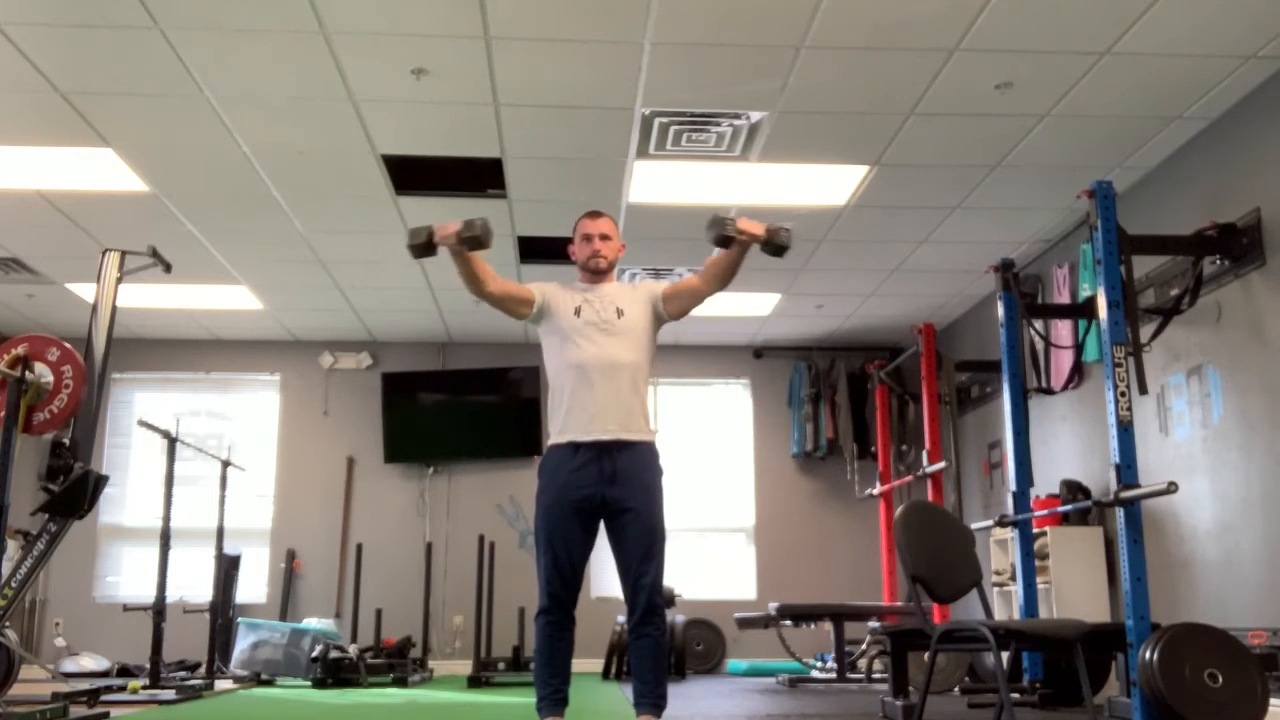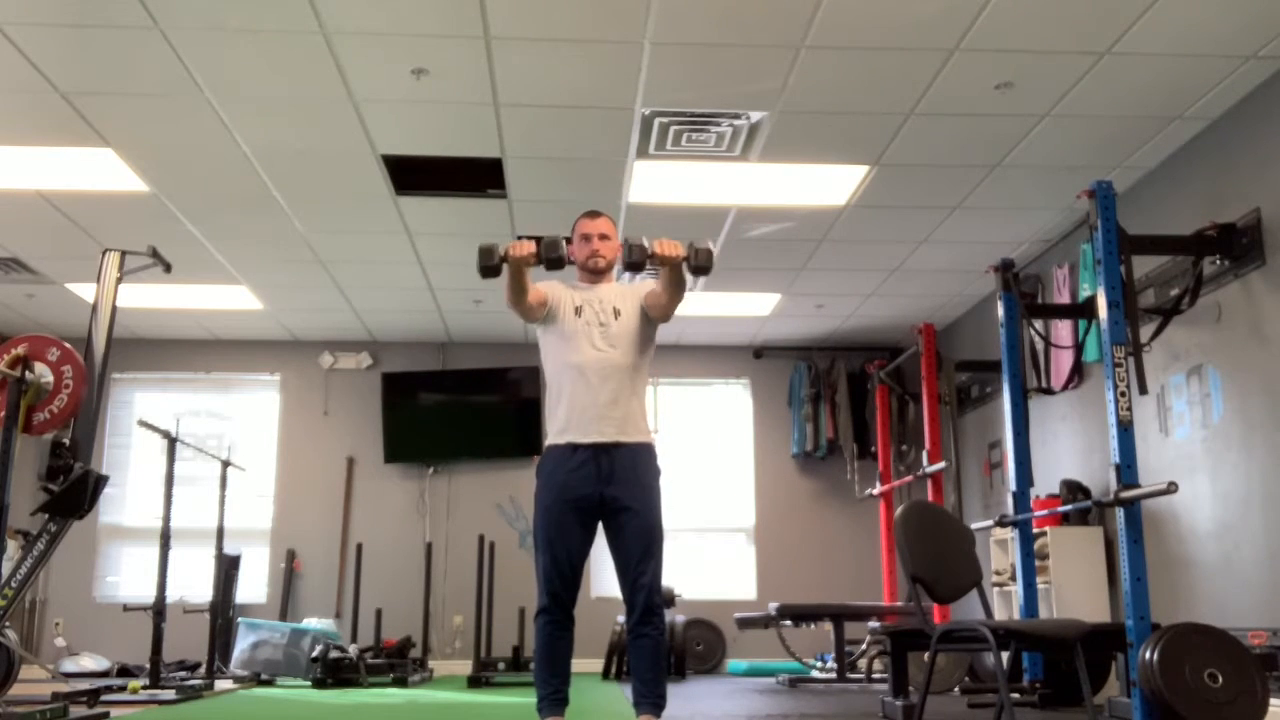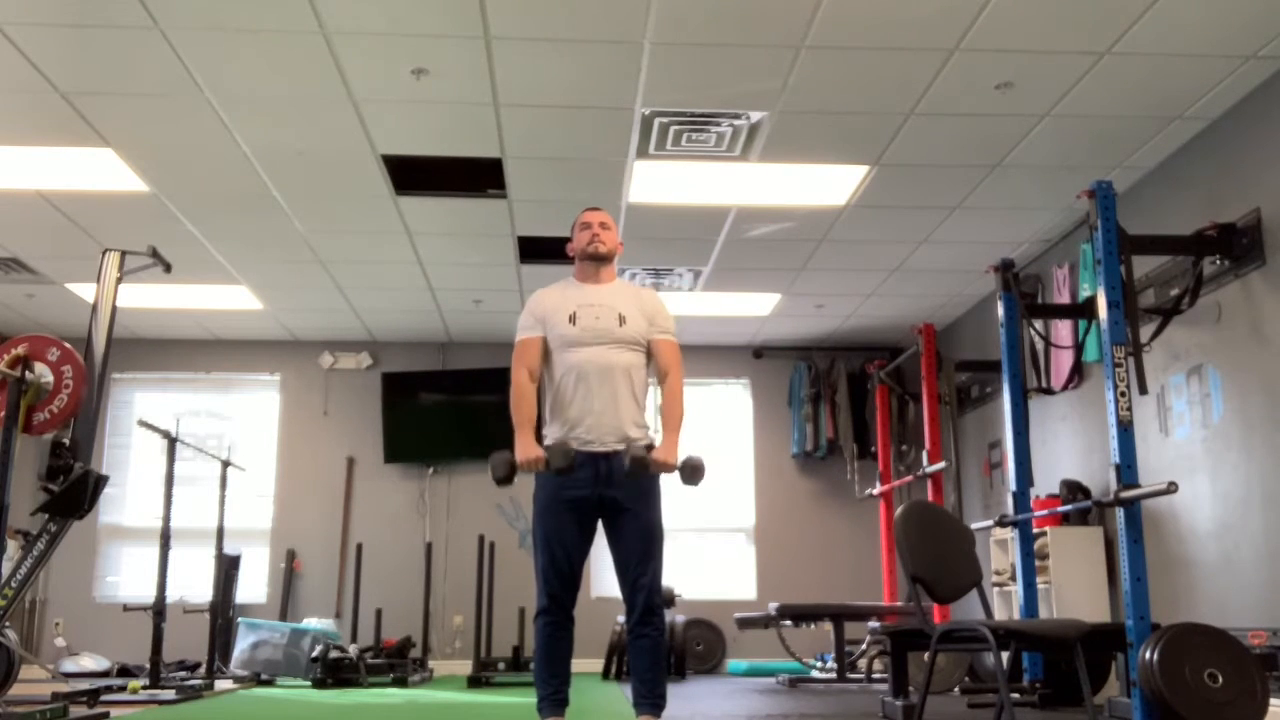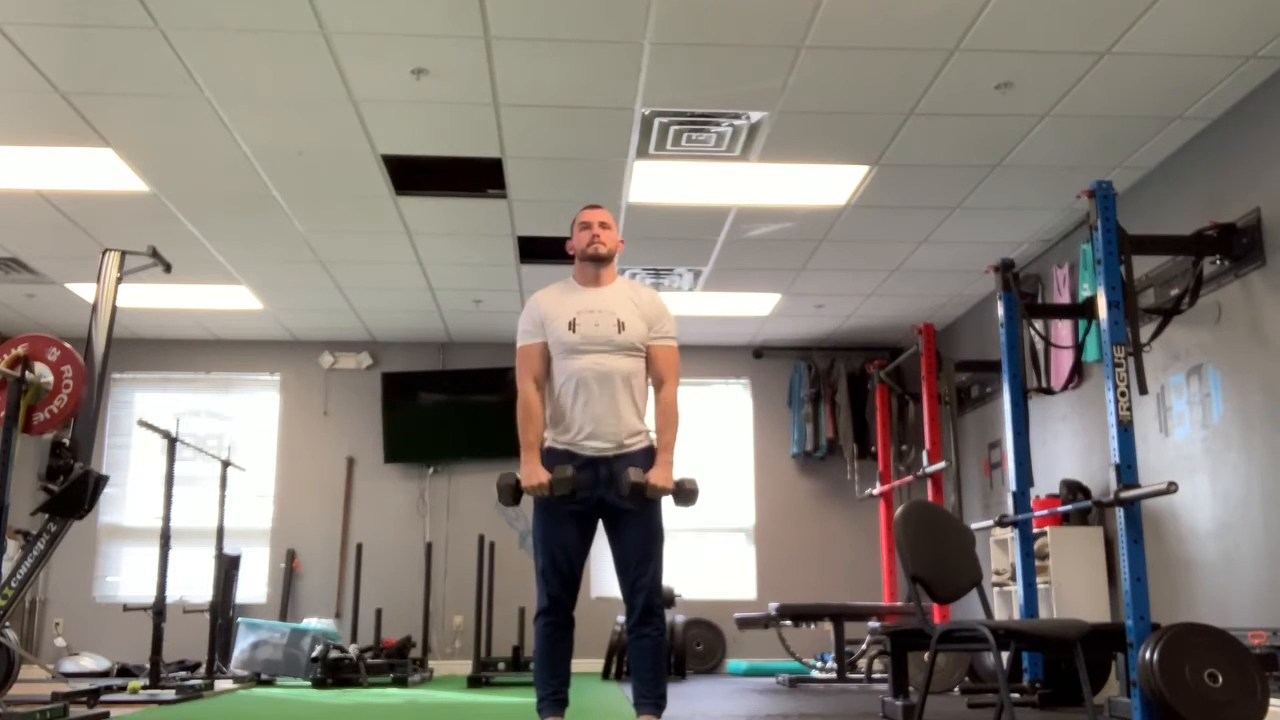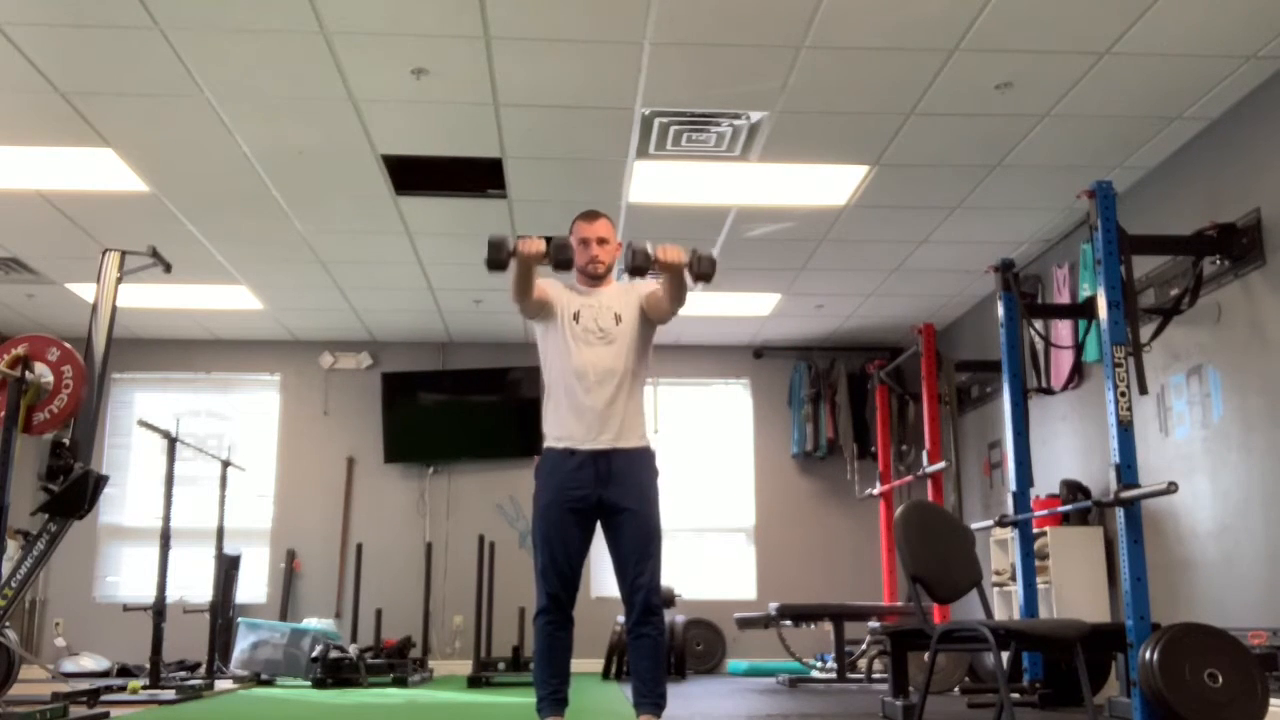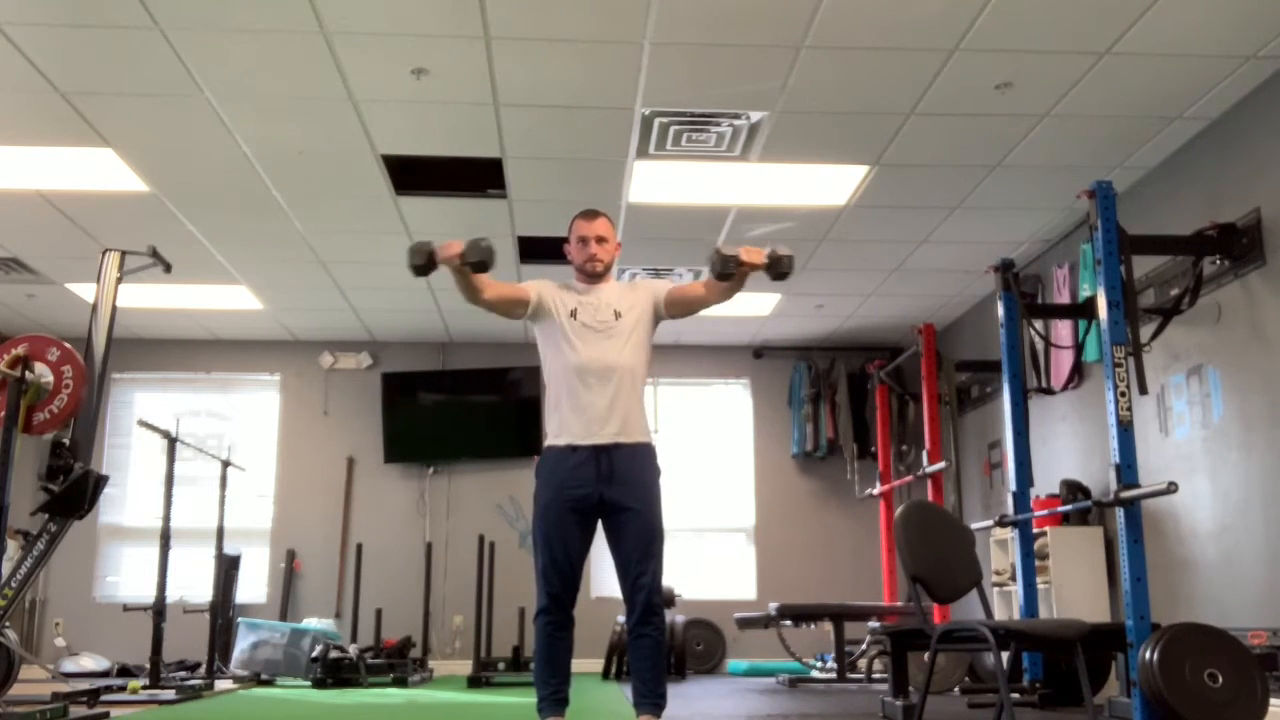
dt=0.5s
person 1, frame 1
left shoulder: (646, 297)
right shoulder: (549, 299)
left elbow: (707, 283)
right elbow: (488, 288)
left wrist: (738, 246)
right wrist: (458, 249)
left hip: (633, 458)
right hip: (567, 460)
left knee: (645, 597)
right knee: (556, 598)
person 1, frame 2
left shoulder: (639, 297)
right shoulder: (554, 298)
left elbow: (670, 297)
right elbow: (520, 299)
left wrist: (672, 264)
right wrist: (518, 264)
left hip: (631, 457)
right hip: (565, 458)
left knee: (645, 596)
right knee: (556, 597)
person 1, frame 3
left shoulder: (646, 302)
right shoulder: (545, 303)
left elbow: (670, 374)
right elbow: (524, 375)
left wrist: (669, 439)
right wrist: (524, 438)
left hip: (632, 462)
right hip: (563, 464)
left knee: (644, 597)
right knee: (555, 598)
person 1, frame 4
left shoulder: (647, 302)
right shoulder: (543, 304)
left elbow: (666, 386)
right elbow: (529, 387)
left wrist: (663, 461)
right wrist: (530, 459)
left hip: (632, 464)
right hip: (564, 465)
left knee: (645, 598)
right knee: (555, 599)
person 1, frame 5
left shoulder: (638, 298)
right shoulder: (552, 298)
left elbow: (672, 298)
right elbow: (522, 292)
left wrist: (675, 267)
right wrist: (525, 260)
left hip: (629, 462)
right hip: (563, 462)
left knee: (643, 596)
right knee: (554, 598)
person 1, frame 6
left shoulder: (643, 297)
right shoulder: (546, 298)
left elbow: (707, 292)
right elbow: (485, 293)
left wrist: (738, 272)
right wrist: (460, 267)
left hip: (631, 458)
right hip: (564, 460)
left knee: (644, 596)
right knee: (554, 598)
